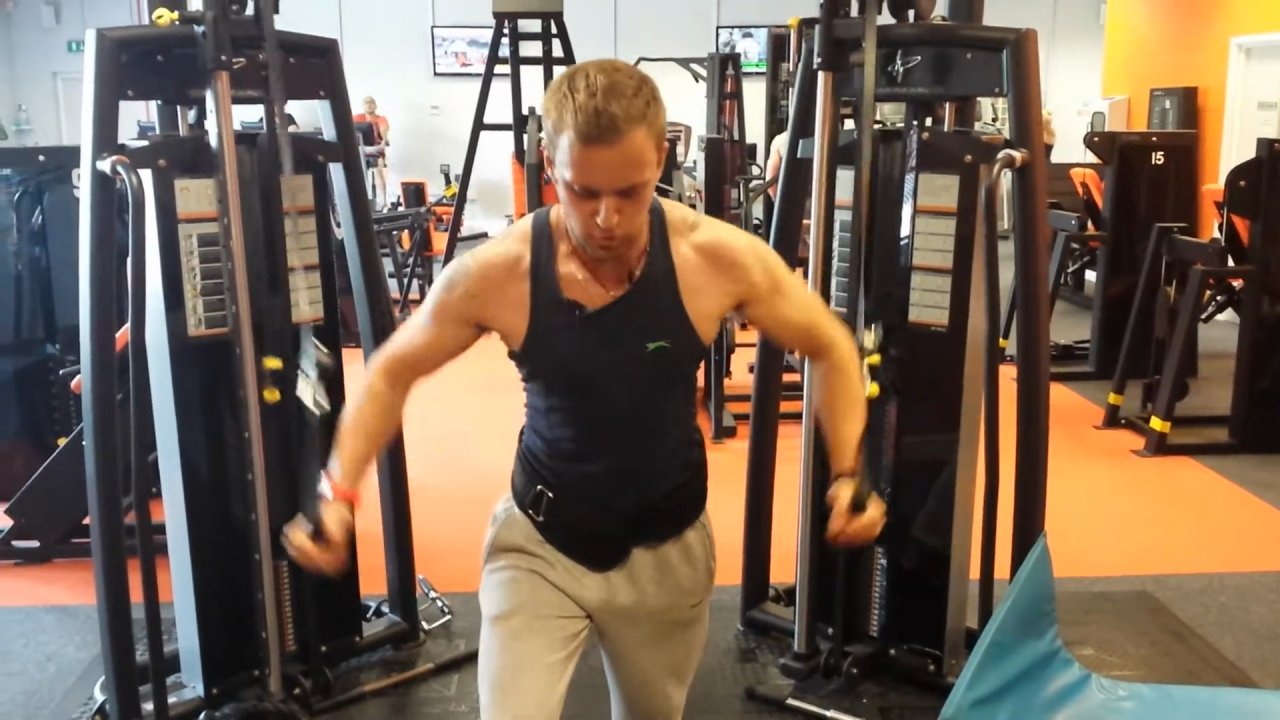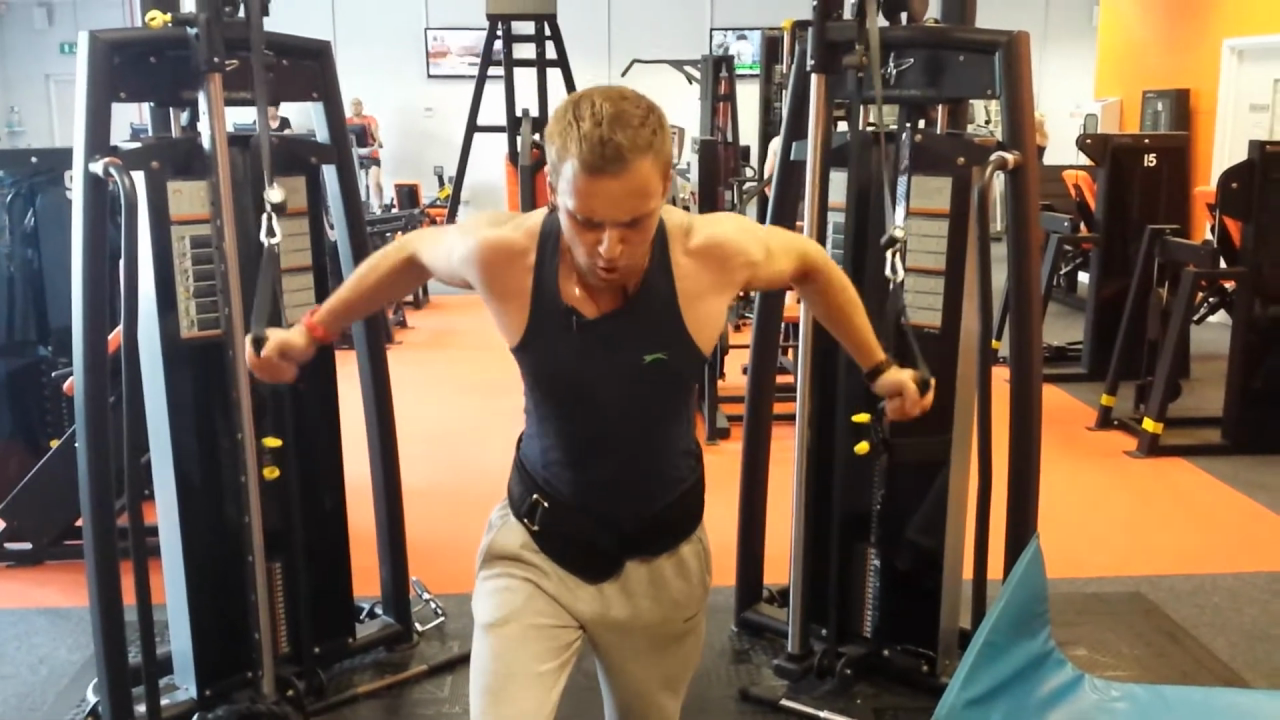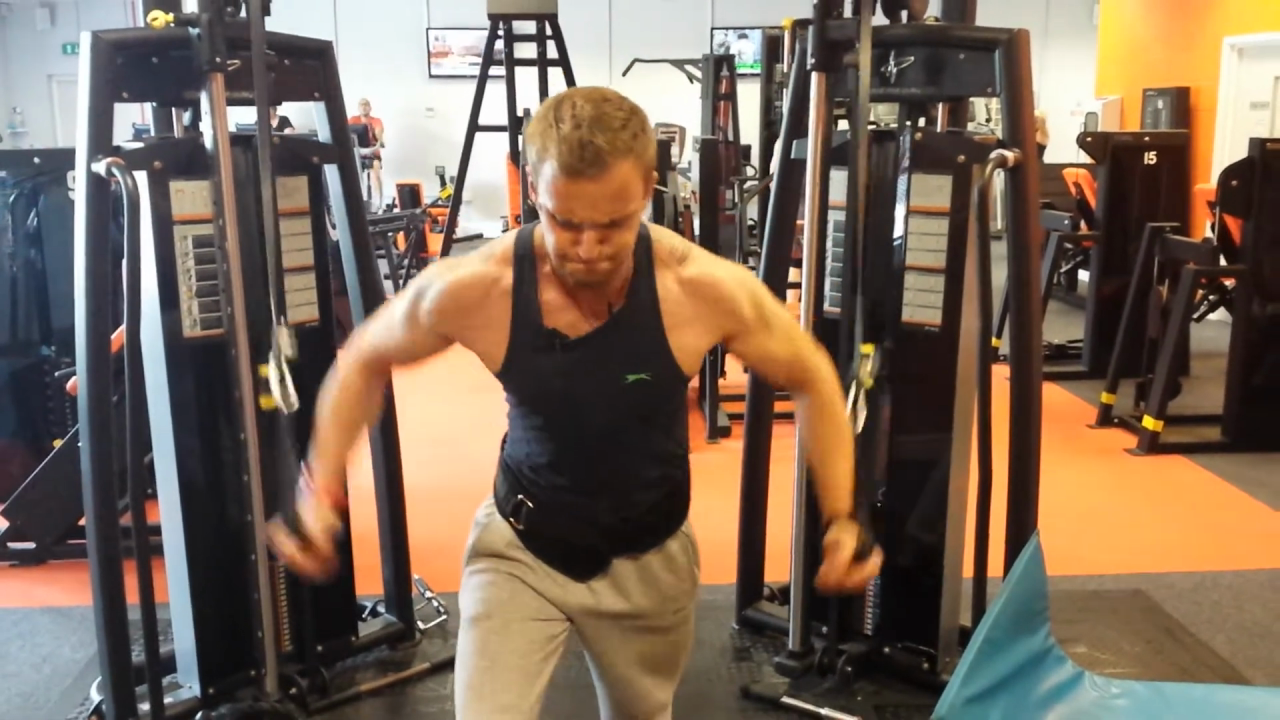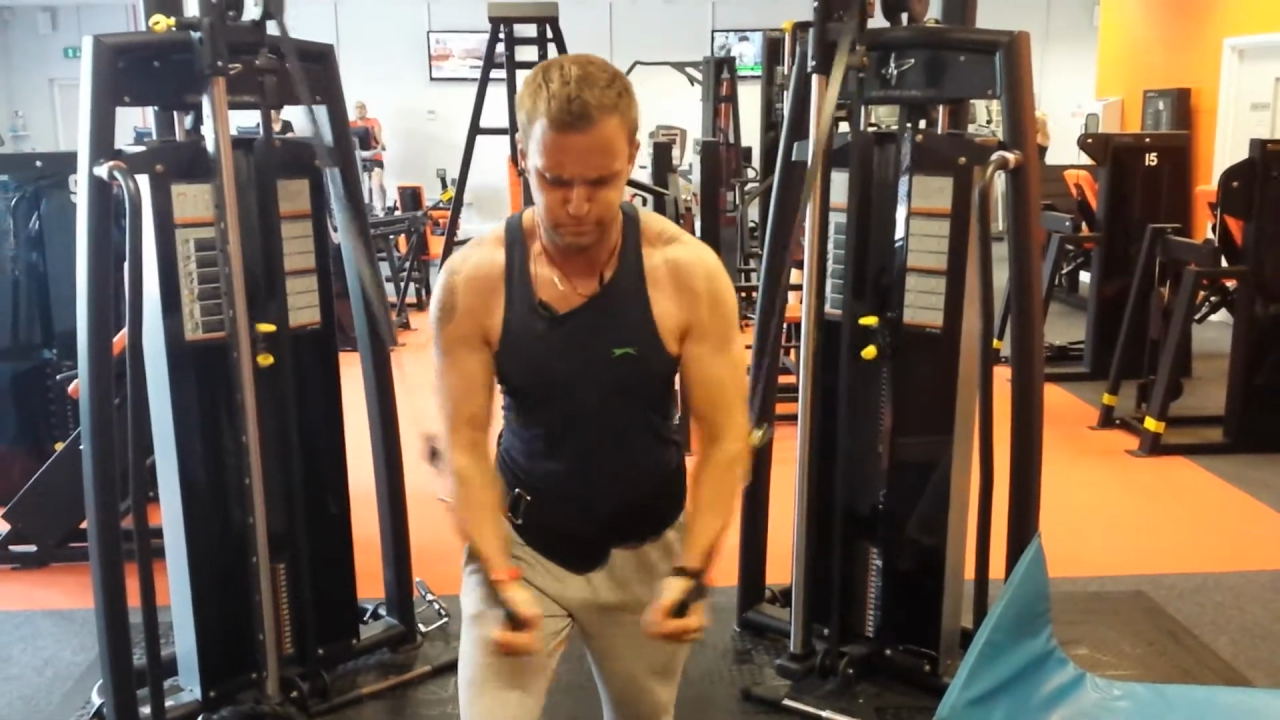
dt=0.4s
person 1, frame 1
left shoulder: (717, 255)
right shoulder: (496, 272)
left elbow: (830, 347)
right elbow: (393, 368)
left wrist: (846, 473)
right wrist: (339, 494)
left hip: (667, 546)
right hip: (539, 540)
person 1, frame 2
left shoulder: (716, 251)
right shoulder: (501, 253)
left elbow: (810, 262)
right elbow: (410, 252)
left wrist: (878, 367)
right wrist: (311, 331)
left hip: (663, 556)
right hip: (534, 548)
person 1, frame 3
left shoulder: (704, 287)
right shoulder: (473, 288)
left elbow: (811, 378)
right elbow: (367, 359)
left wrist: (841, 520)
right wrist: (322, 494)
left hip: (648, 554)
right hip: (519, 546)
person 1, frame 4
left shoulder: (688, 273)
right shoulder: (472, 279)
left elbow: (725, 440)
right elbow: (465, 446)
left wrist: (689, 573)
right wrist: (503, 580)
left hip: (647, 546)
right hip: (521, 540)
